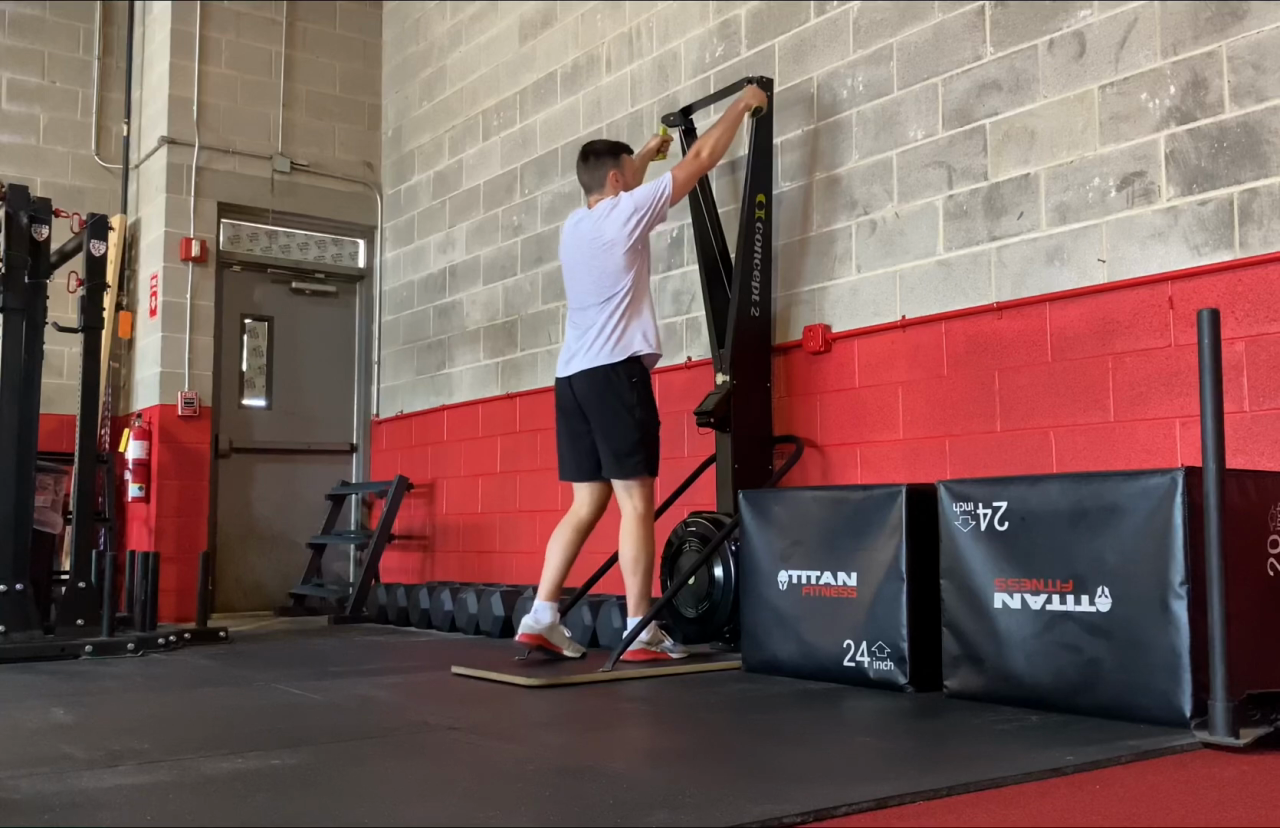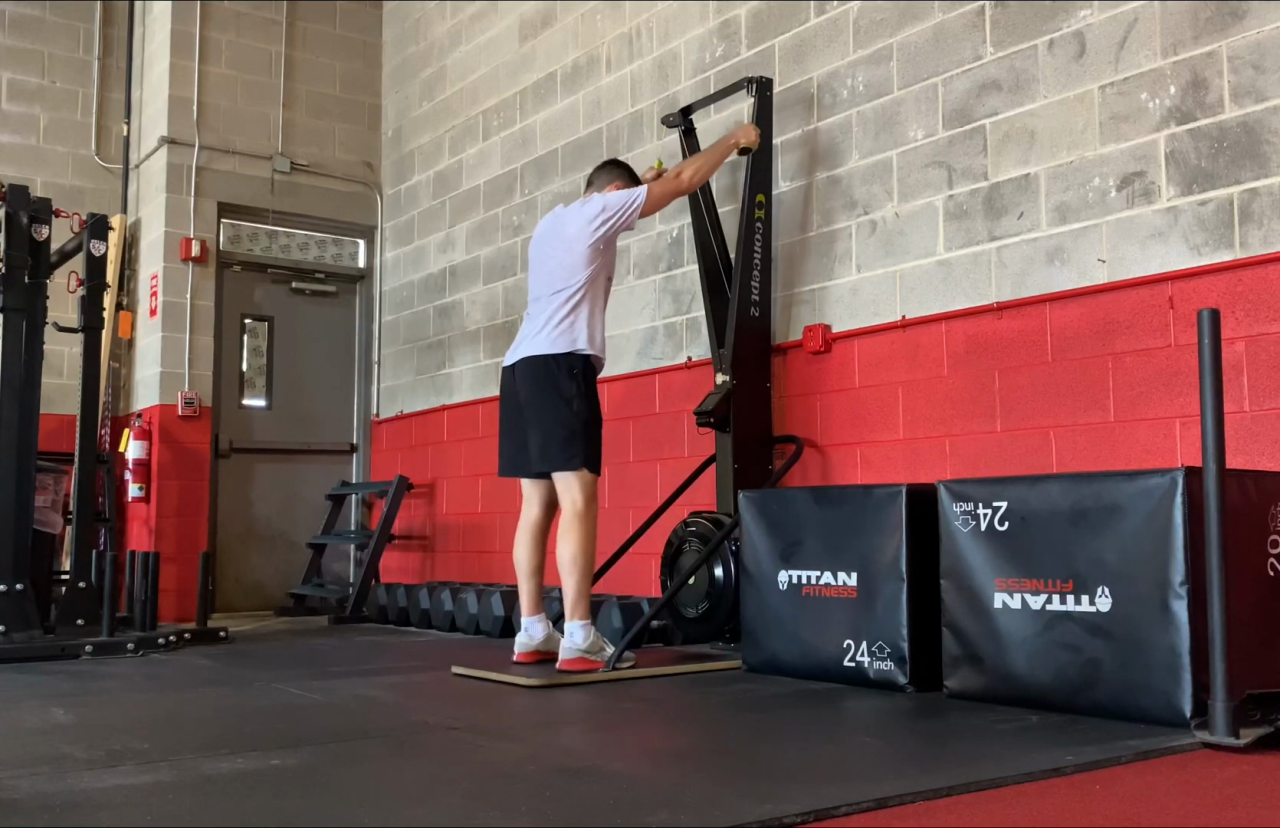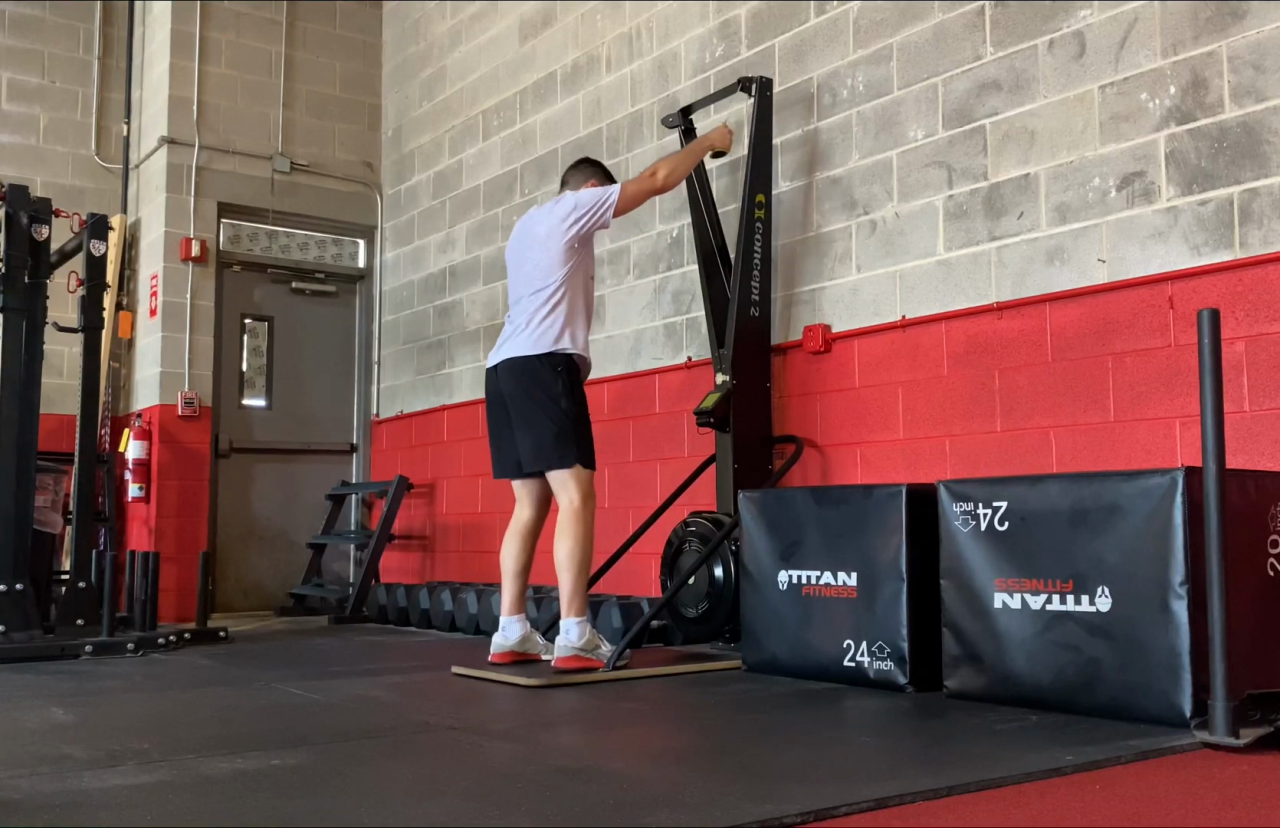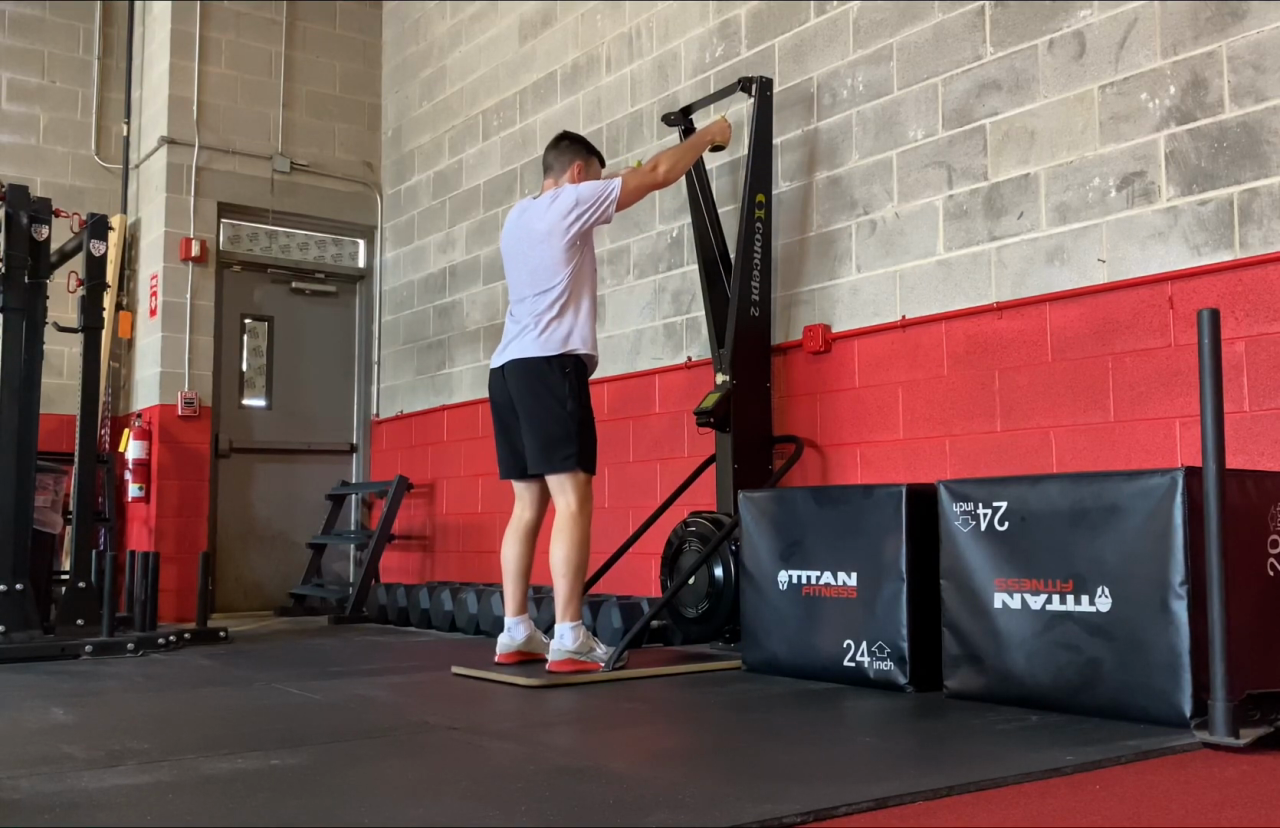
dt=0.7s
person 1, frame 1
left shoulder: (574, 225)
right shoulder: (626, 213)
right elbow: (702, 158)
left wrist: (644, 154)
right wrist: (743, 103)
left hip: (572, 376)
right hip: (616, 372)
left knee: (586, 504)
right knee: (636, 503)
left ankle: (541, 616)
right ankle: (640, 633)
person 1, frame 2
left shoulder: (552, 221)
right shoulder: (599, 209)
right elbow: (683, 180)
left wrist: (641, 180)
right wrist: (735, 139)
left hip: (520, 366)
right hip: (558, 363)
left knee: (538, 504)
right knee: (577, 500)
left ankle: (533, 631)
right ankle: (579, 638)
person 1, frame 3
left shoulder: (529, 224)
right shoulder: (572, 208)
right elbow: (657, 180)
right wrist: (710, 140)
left hip: (505, 369)
right hip: (541, 363)
left knee: (529, 505)
right knee: (575, 497)
left ankle: (511, 632)
right ankle: (574, 635)
person 1, frame 4
left shoulder: (519, 215)
right shoulder: (571, 202)
right elbow: (659, 174)
left wrist: (611, 180)
right wrist: (708, 135)
left hip: (507, 369)
right hip: (550, 365)
left knee: (529, 505)
right knee: (571, 500)
left ankle: (517, 632)
right ankle: (570, 639)
